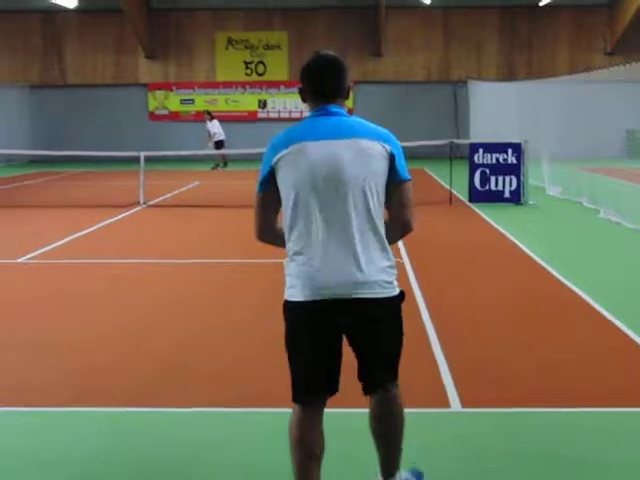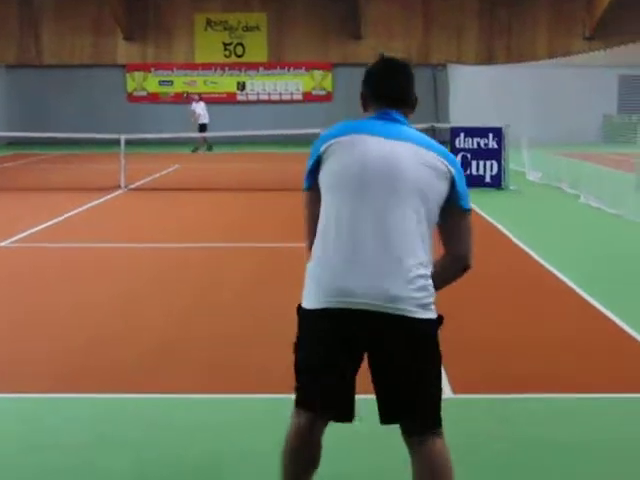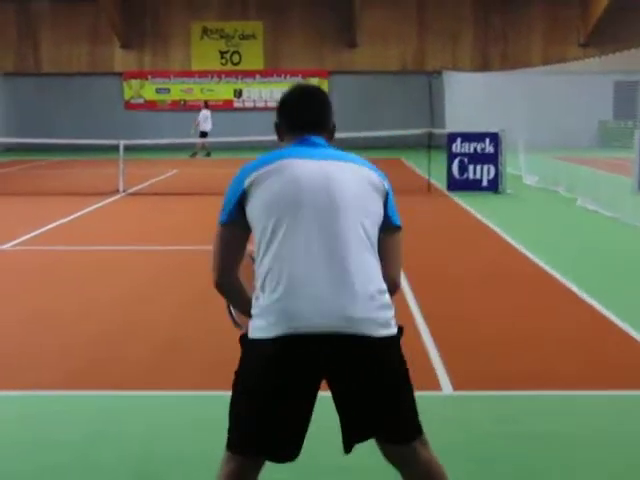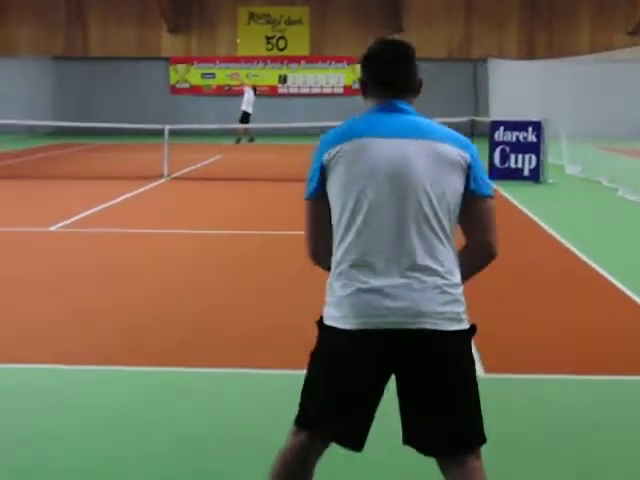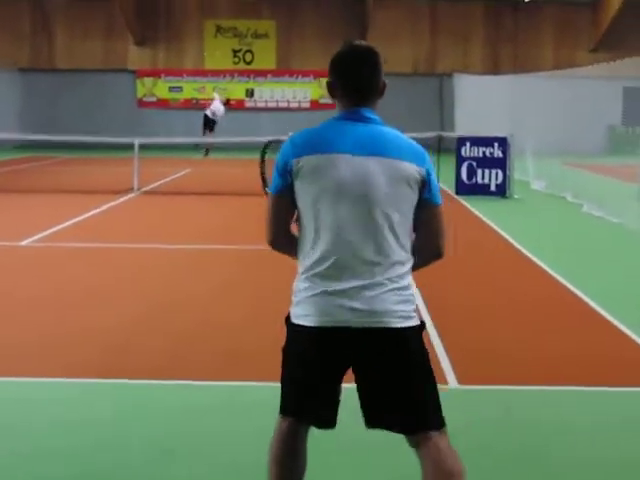
dt=0.5s
person 1, frame 1
left shoulder: (281, 147)
right shoulder: (381, 140)
left elbow: (264, 231)
right elbow: (403, 221)
left hip: (307, 292)
right hip: (375, 288)
left knee: (309, 404)
right knee: (385, 389)
person 1, frame 2
left shoulder: (330, 142)
right shoulder: (443, 159)
right elbow: (461, 257)
left hip: (327, 301)
right hip: (407, 308)
left knee: (309, 416)
right knee: (423, 434)
person 1, frame 3
left shoulder: (253, 173)
right shoulder: (371, 174)
left elbow: (223, 276)
right elbow: (391, 278)
left hip: (279, 330)
right hip: (367, 327)
person 1, frame 4
left shoulder: (333, 145)
right shoulder: (459, 147)
left elbow: (318, 251)
right elbow: (485, 247)
left hip: (352, 318)
right hip: (437, 321)
left knee: (306, 440)
person 1, frame 5
left shoulder: (298, 148)
right shoulder: (414, 156)
left elbow: (277, 238)
right elbow: (433, 249)
left hip: (316, 314)
right hip: (391, 315)
left knee: (293, 422)
right knee: (430, 439)
